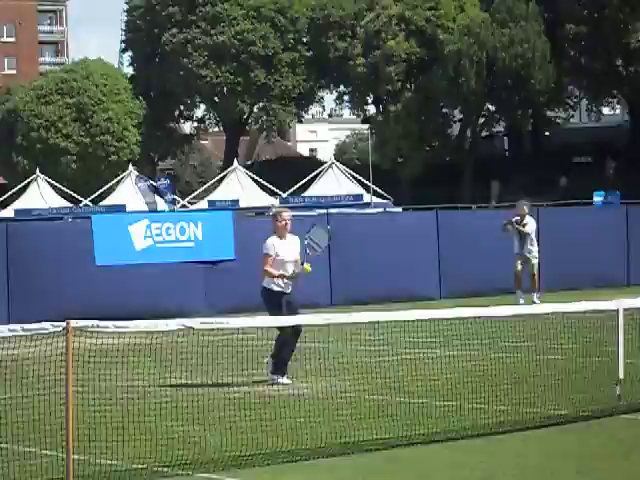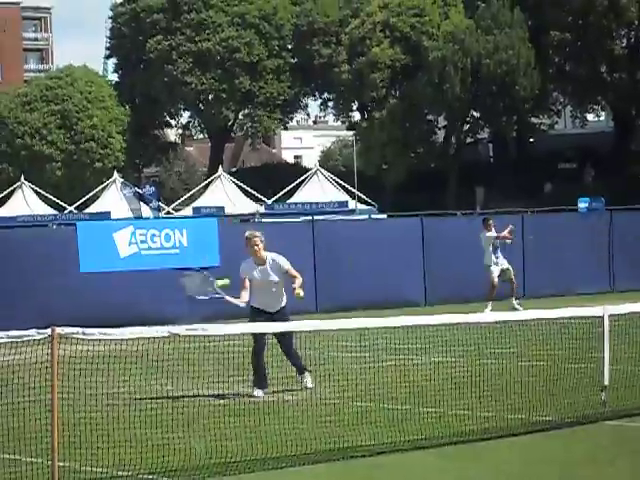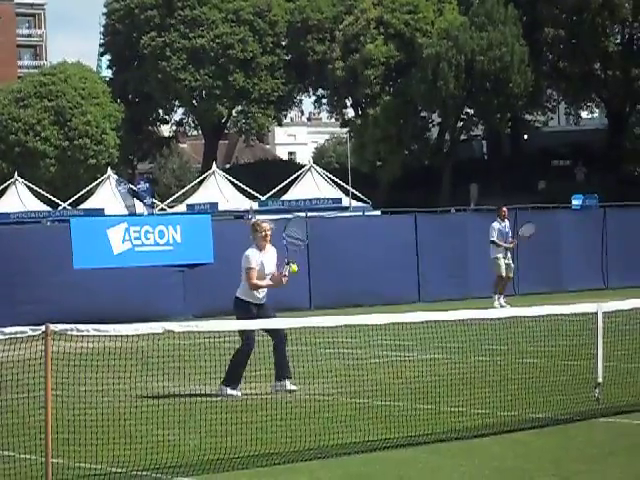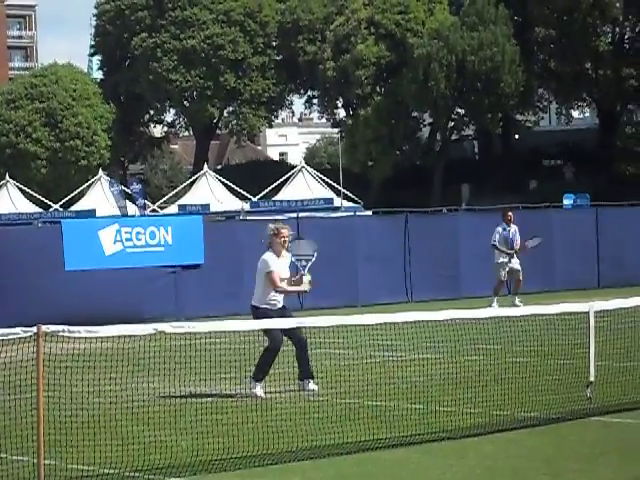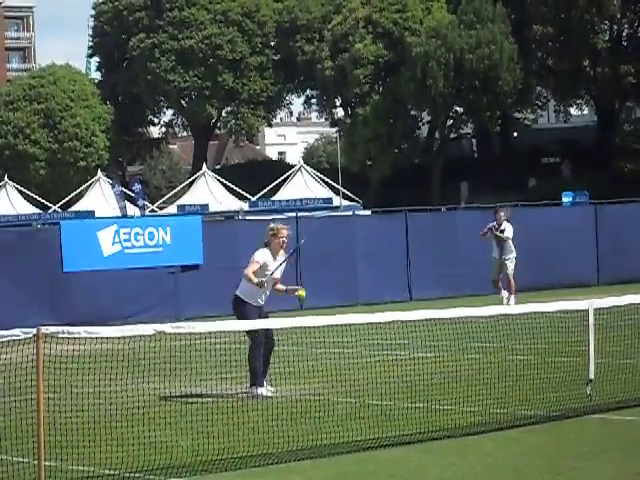
dt=0.7s
person 1, frame 1
left shoulder: (295, 240)
right shoulder: (271, 243)
right elbow: (266, 270)
left wrist: (301, 268)
right wrist: (283, 276)
left hip: (287, 292)
right hip: (272, 292)
left knee: (296, 328)
right knee: (285, 330)
left ankle: (277, 361)
right ankle: (277, 373)
person 1, frame 2
left shoulder: (277, 260)
right shoulder: (245, 267)
left elbow: (297, 277)
right elbow: (246, 291)
left wrist: (297, 287)
right wrist: (242, 299)
left hip: (280, 310)
right hip: (258, 311)
left knee: (287, 347)
right knee: (259, 346)
left ankle: (303, 373)
right ankle: (259, 386)
person 1, frame 3
left shoulder: (272, 251)
right shoulder: (250, 255)
right elbow: (252, 284)
left wrist: (284, 274)
right wrist: (272, 285)
left hip: (261, 304)
right hip: (245, 303)
left knee: (280, 337)
right knee: (248, 344)
left ankle: (281, 380)
right ankle: (228, 385)
person 1, frame 4
left shoulder: (286, 257)
right shoulder: (268, 259)
right elbow: (278, 287)
left wrist: (299, 279)
right wrist: (301, 288)
left hip: (279, 308)
right hip: (262, 309)
left knee: (300, 340)
right knee: (276, 342)
left ankle: (306, 379)
right ankle: (256, 381)
person 1, frame 5
left shoulder: (282, 258)
right shoulder: (262, 254)
left elbow: (275, 285)
right elbow: (247, 273)
left wrist: (290, 289)
right wrist: (256, 282)
left hip: (258, 305)
right hip: (244, 303)
left knee: (269, 341)
right knee: (257, 340)
left ankle: (260, 381)
right ankle: (256, 386)
